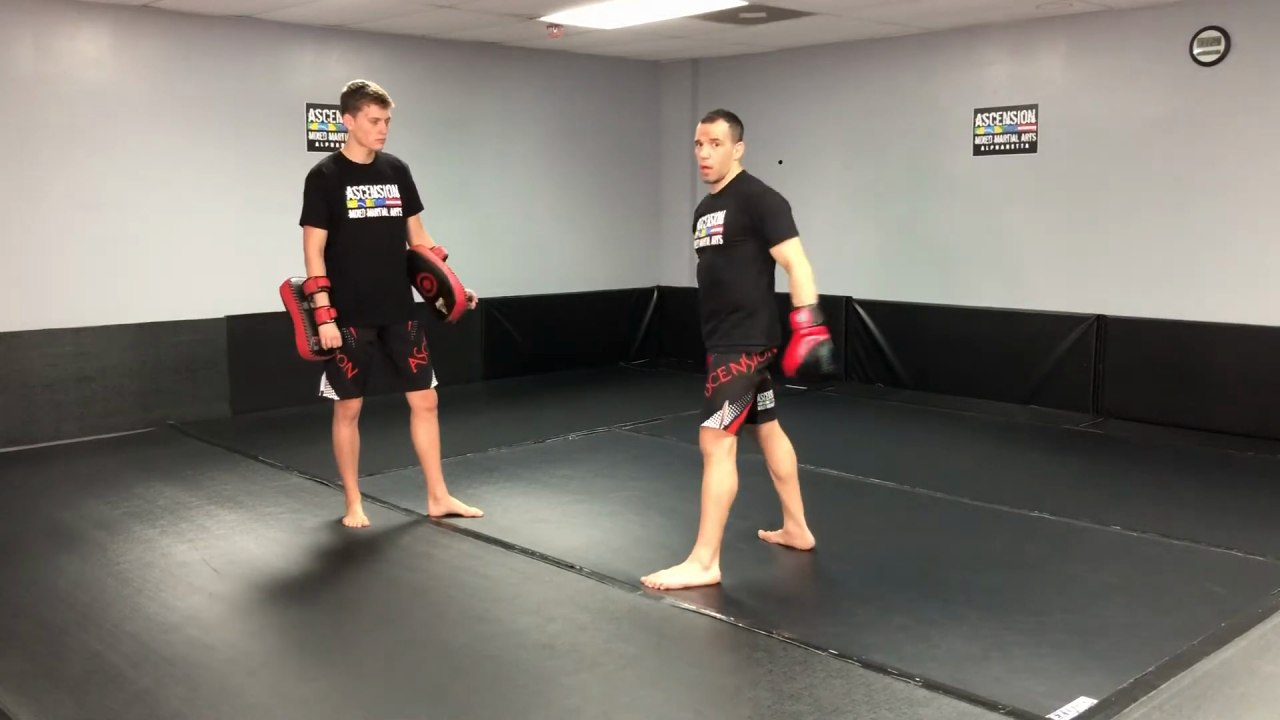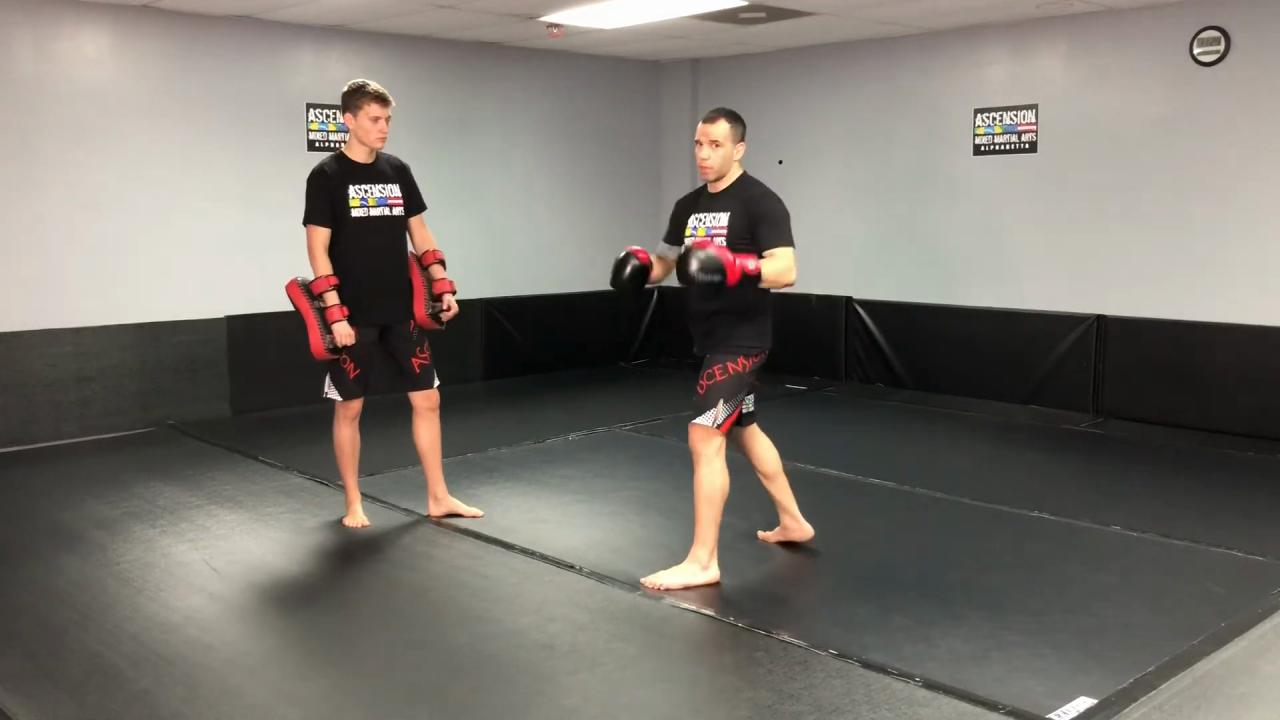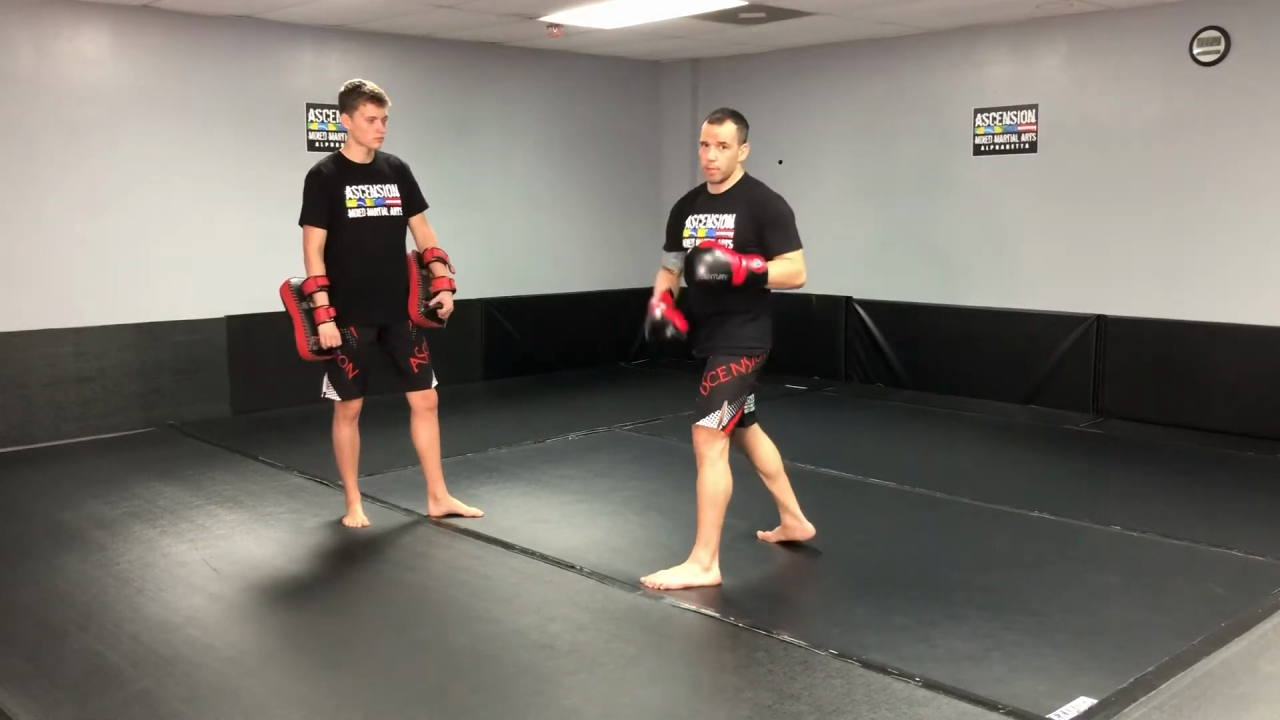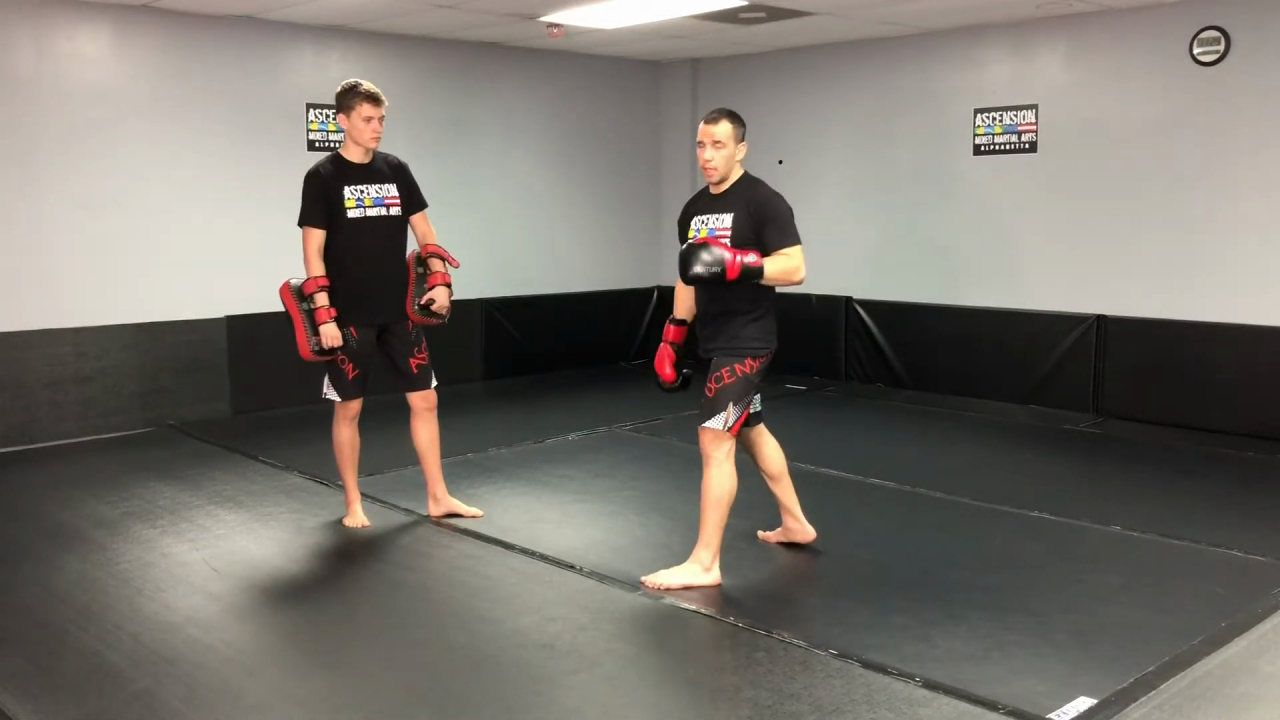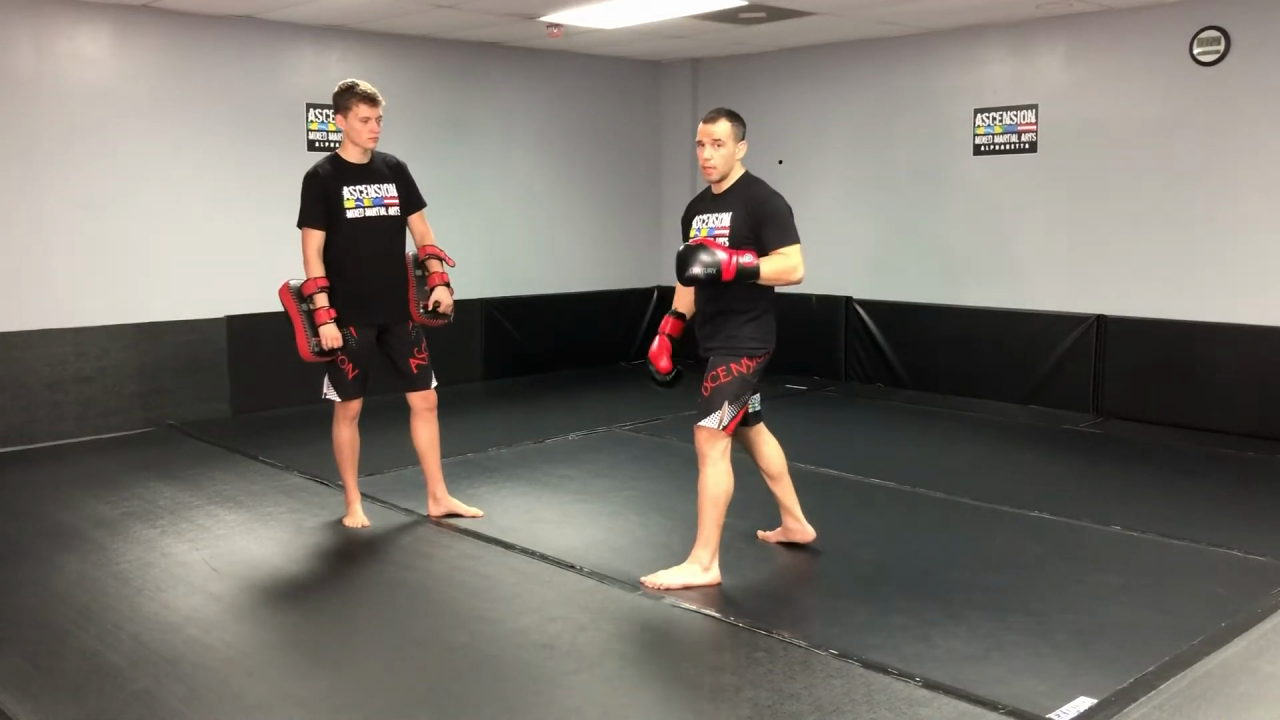
dt=0.4s
person 1, frame 1
left shoulder: (759, 199)
right shoulder: (705, 209)
left elbow: (796, 263)
left wrist: (808, 325)
right wrist: (710, 335)
left hip: (747, 342)
right hip: (725, 340)
left knee: (716, 441)
right knee: (765, 427)
left ankle: (704, 561)
right ankle: (796, 528)
person 1, frame 2
left shoulder: (760, 202)
right shoulder: (690, 205)
left elbow: (786, 270)
right elbow: (663, 260)
left wrist: (733, 266)
right wrist: (638, 263)
left hip: (740, 340)
right hip: (712, 338)
left knee: (705, 438)
right knee: (744, 429)
left ankle: (702, 561)
right ankle: (792, 521)
person 1, frame 3
left shoulder: (764, 204)
right shoulder: (686, 207)
left elbow: (796, 272)
right elbow: (670, 270)
left wrist: (739, 268)
right wrist: (662, 302)
left hip: (741, 340)
right hip: (707, 339)
left knee: (708, 439)
right knee: (745, 429)
left ankle: (704, 562)
right ankle: (794, 520)
person 1, frame 4
left shoulder: (763, 201)
right shoulder: (694, 209)
left elbow: (795, 268)
left wrist: (734, 262)
right wrist: (672, 337)
left hip: (745, 341)
right hip: (716, 339)
left knee: (715, 441)
right knee: (751, 430)
left ankle: (704, 563)
right ankle: (795, 523)
person 1, frame 5
left shoulder: (762, 200)
right shoulder: (696, 208)
left elbow: (792, 268)
left wrist: (731, 263)
right wrist: (668, 329)
left hip: (743, 341)
right hip: (717, 339)
left knee: (711, 439)
right knee: (750, 429)
left ankle: (703, 562)
right ankle: (794, 522)
person 2, frame 1
left shoulder: (397, 170)
right shoulder: (325, 176)
left elbow: (417, 235)
right elbow: (313, 250)
left hip: (400, 310)
right hip: (350, 316)
left knee: (425, 399)
right knee: (348, 407)
left ankle: (438, 496)
right ankle: (353, 503)
person 2, frame 2
left shoulder: (397, 169)
right shoulder: (327, 176)
left elbow: (419, 234)
right elbow: (318, 248)
left wrist: (443, 286)
right wrist: (335, 312)
left hip: (402, 309)
right hip: (354, 315)
left knee: (427, 399)
right knee: (348, 408)
left ankle: (438, 497)
right ankle: (353, 503)
person 2, frame 3
left shoulder: (397, 169)
right shoulder: (325, 176)
left elbow: (422, 232)
right elbow: (313, 249)
left wrist: (443, 284)
right wrist: (324, 313)
left hip: (400, 310)
right hip: (350, 315)
left knee: (425, 399)
right knee: (348, 407)
left ankle: (438, 497)
right ankle: (353, 503)
person 2, frame 4
left shoulder: (396, 169)
right shoulder: (323, 177)
left elbow: (423, 230)
right elbow: (313, 250)
left wrist: (439, 280)
right wrist: (324, 314)
left hip: (400, 310)
right hip: (350, 316)
left knee: (425, 399)
right knee: (348, 407)
left ankle: (438, 497)
right ankle: (353, 503)
person 2, frame 5
left shoulder: (394, 168)
right shoulder: (322, 178)
left elbow: (420, 230)
right elbow: (313, 252)
left wrist: (439, 281)
right wrist: (324, 315)
left hip: (400, 310)
right hip: (350, 316)
left knee: (425, 399)
right knee: (348, 407)
left ankle: (438, 497)
right ankle: (353, 504)
